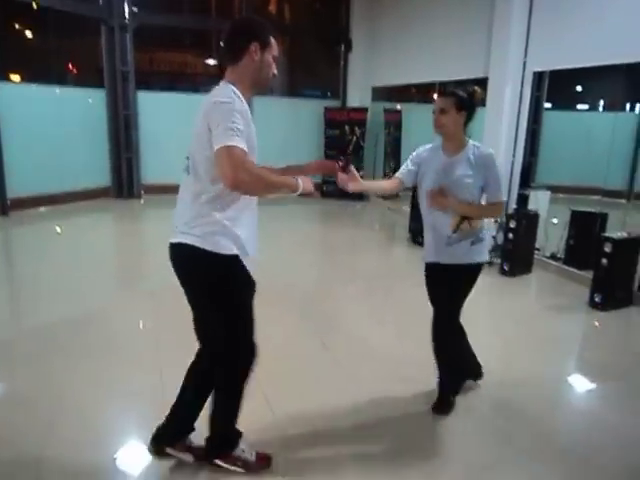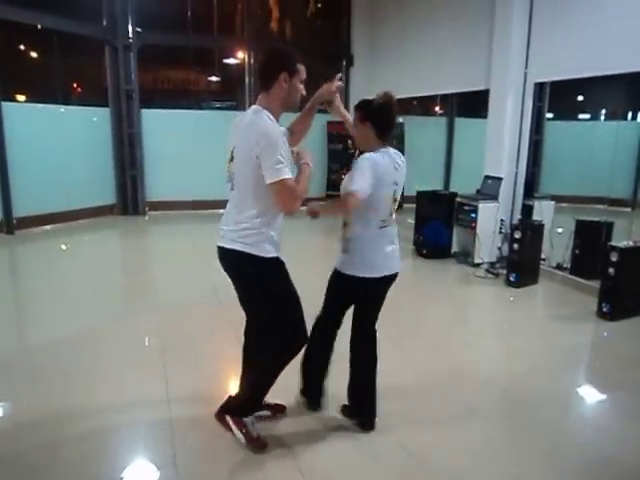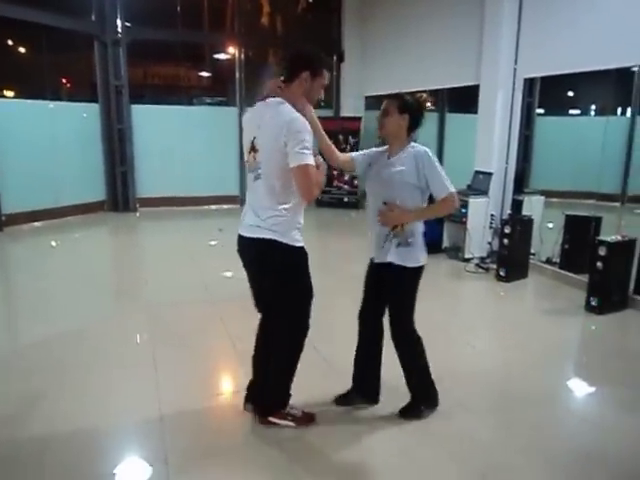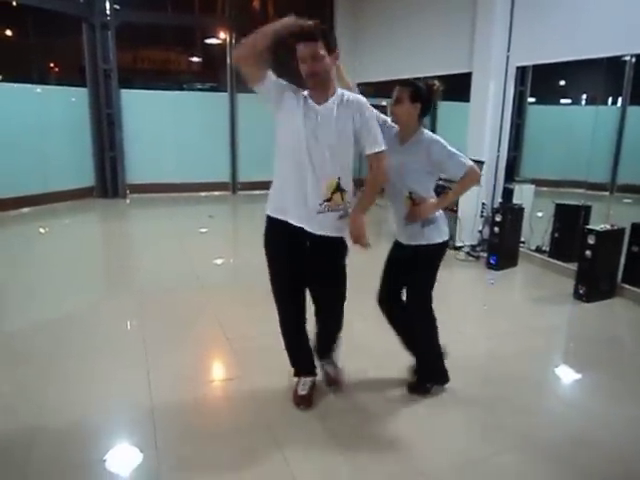
dt=1s
person 1, frame 1
left shoulder: (228, 102)
right shoulder: (227, 102)
left elbow: (247, 173)
right elbow: (238, 177)
left wrist: (304, 168)
right wrist: (296, 184)
left hip: (206, 249)
right hip: (210, 253)
left knee: (220, 349)
right knee: (235, 352)
left ankle: (173, 435)
right ankle: (223, 446)
person 1, frame 2
left shoulder: (249, 121)
right shoulder: (266, 131)
left elbow: (289, 139)
right elbow: (290, 201)
left wrist: (317, 103)
right wrist: (306, 166)
left hip: (236, 246)
right hip: (254, 252)
left knee: (263, 327)
right knee: (292, 333)
left ankle: (250, 400)
right ankle: (238, 409)
person 1, frame 3
left shoulder: (256, 114)
right shoulder: (295, 124)
right elbow: (309, 190)
right wrist: (320, 168)
left hip: (250, 237)
right hip: (280, 244)
left knee: (273, 317)
right knee: (294, 326)
left ankle: (258, 392)
right ankle: (274, 406)
person 1, frame 4
left shoulder: (354, 107)
right shoulder: (284, 98)
left elbow: (379, 166)
right elbow: (242, 56)
left wrist: (358, 214)
right wrist: (285, 24)
left hip: (329, 232)
right hip: (283, 225)
left knee: (331, 312)
right knee: (290, 307)
left ankle: (326, 355)
right ankle: (304, 371)
person 2, frame 1
left shoulder: (482, 157)
right shoulder: (424, 155)
left elbow: (497, 208)
right elbow: (394, 185)
left wrist: (456, 205)
right wrist: (361, 185)
left hip: (468, 256)
right hip: (435, 255)
left knee: (443, 321)
right knee: (445, 320)
left ankle: (448, 387)
right ankle: (467, 368)
person 2, frame 2
left shoulder: (367, 163)
right shoulder: (396, 158)
left elbow: (351, 202)
right elbow: (365, 138)
left wrist: (321, 206)
right wrist: (339, 109)
left hip: (357, 265)
right hip: (385, 265)
left knee: (327, 323)
right knee: (364, 332)
left ankle: (313, 392)
right ankle: (363, 410)
person 2, frame 3
left shoulder: (420, 157)
right shoulder: (375, 157)
left elbow: (450, 202)
right elbow: (336, 159)
left wrist: (408, 216)
right wrist: (311, 118)
left hip: (406, 258)
right hip: (380, 256)
left knee: (402, 328)
right knee: (368, 322)
left ankle: (425, 396)
right ankle: (364, 389)
person 2, frame 4
left shoulder: (431, 144)
right shoulder: (389, 133)
left elbow: (472, 174)
left wrist: (437, 204)
right wrist: (337, 68)
left hip: (427, 239)
right hip: (403, 237)
left knee: (418, 307)
right knee: (387, 298)
left ankle: (433, 373)
right ankle: (427, 360)
